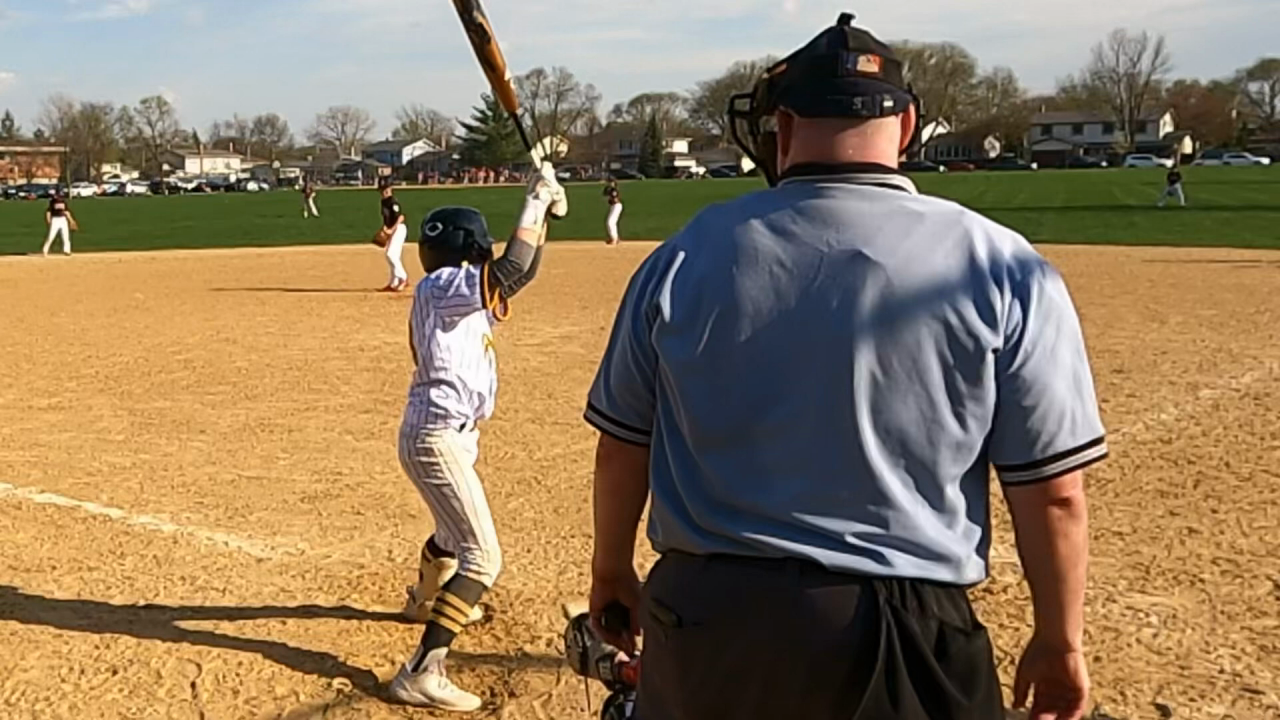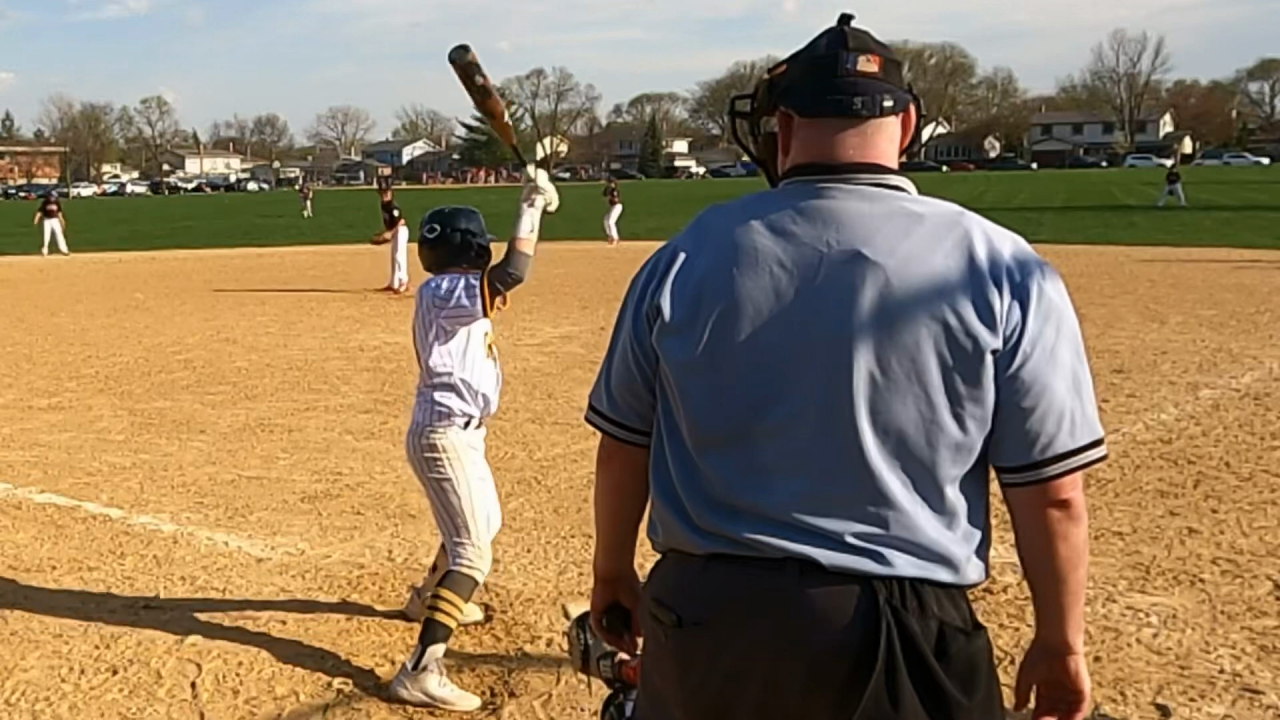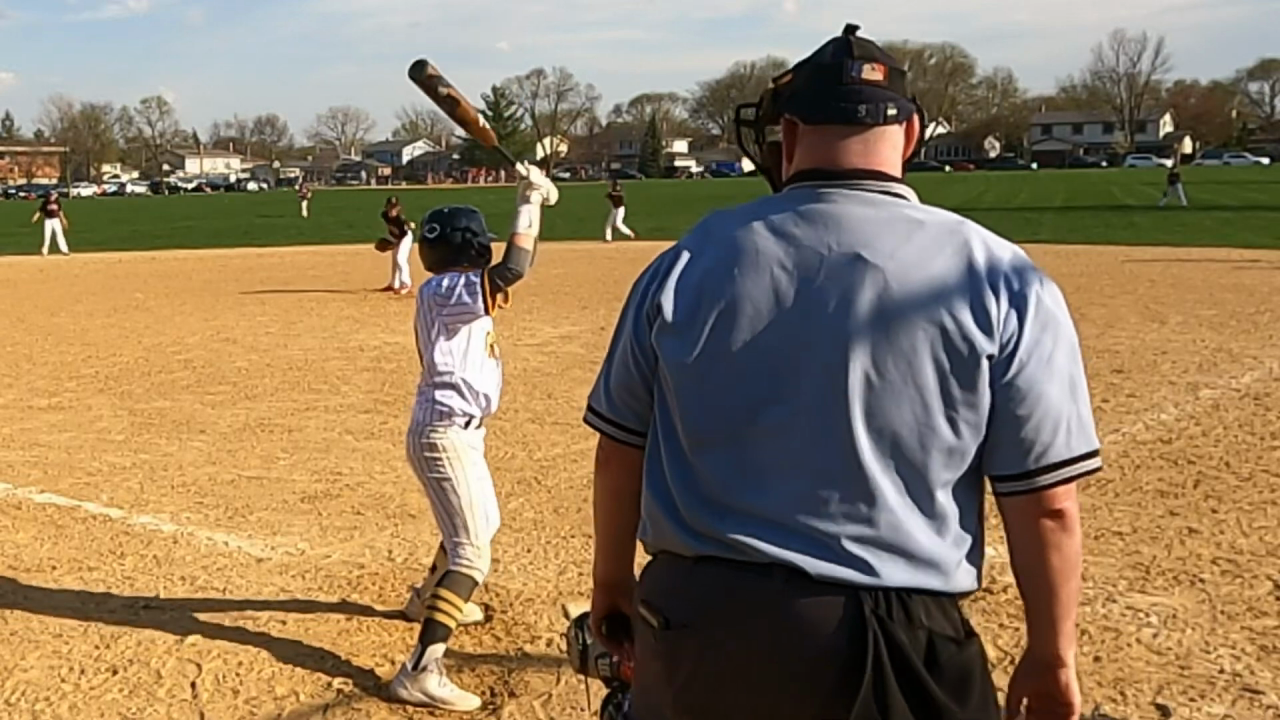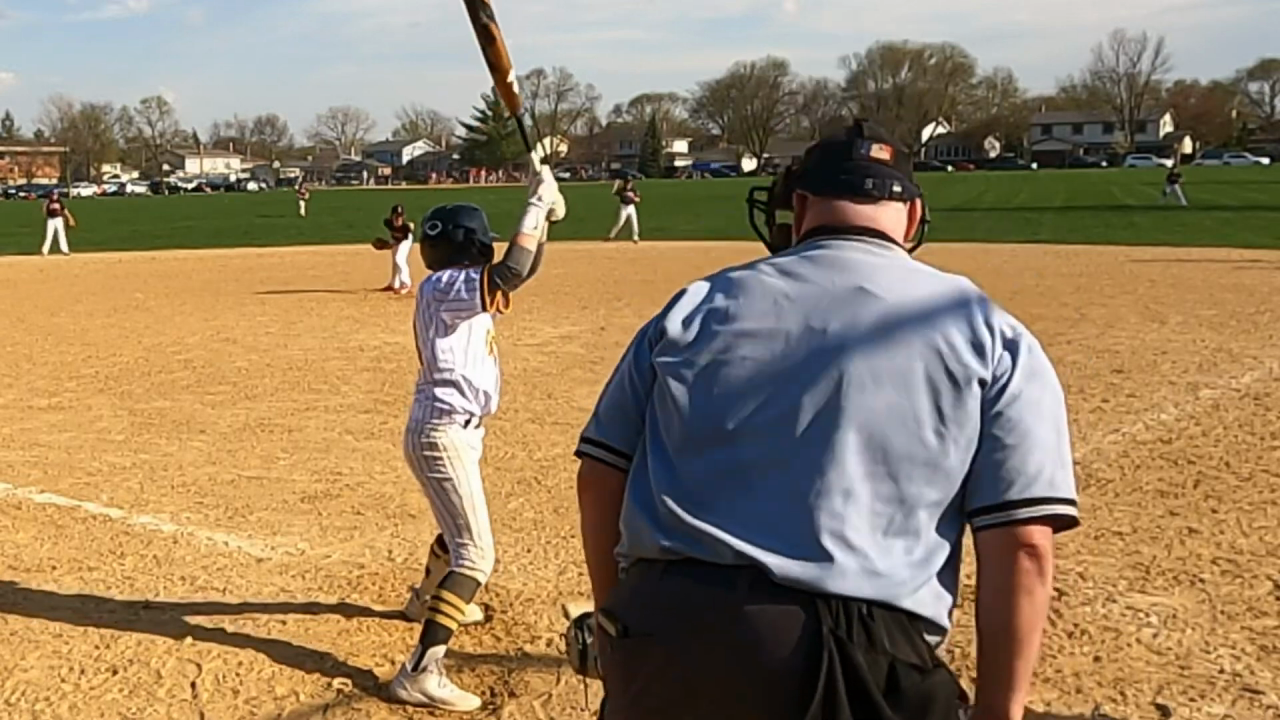
dt=0.3s
person 1, frame 1
left shoulder: (688, 257)
right shoulder: (1002, 269)
left elbow: (622, 447)
right elbow: (1052, 491)
left wrist: (611, 569)
right wrist: (1059, 641)
left hip: (707, 615)
right hip: (904, 635)
person 1, frame 2
left shoulder: (688, 258)
right shoulder: (1001, 270)
left elbow: (625, 448)
right elbow: (1051, 493)
left wrist: (611, 570)
right wrist: (1061, 642)
left hip: (708, 615)
right hip: (904, 636)
person 1, frame 3
left shoulder: (690, 262)
right shoulder: (1004, 281)
left elbow: (620, 450)
right elbow: (1045, 504)
left wrist: (612, 577)
right wrist: (1052, 655)
left hip: (697, 622)
right hip: (892, 643)
person 1, frame 4
left shoulder: (698, 306)
right shoulder: (990, 334)
left elbow: (602, 478)
right elbow: (1023, 545)
left wrist: (614, 618)
left hip: (665, 633)
right hip: (860, 663)
person 2, frame 1
left shoulder: (462, 291)
right shoulder: (440, 287)
left elbow: (521, 275)
right elbow: (512, 265)
left wrist: (543, 217)
right wrist: (533, 200)
left hip: (450, 434)
right hip: (437, 438)
left knee: (455, 532)
right knee: (482, 556)
left ankle: (424, 599)
right ankle: (420, 674)
person 2, frame 2
left shoulder: (459, 288)
right shoulder: (441, 292)
left elbow: (511, 273)
right elbow: (513, 274)
left wrist: (535, 211)
right wrist: (530, 208)
left hip: (462, 432)
right hip: (445, 435)
left knee: (484, 522)
right knee: (472, 552)
left ankle: (430, 598)
right ankle: (422, 671)
person 2, frame 3
left shoulder: (458, 287)
right shoulder: (442, 291)
left elbow: (513, 269)
right elbow: (512, 271)
left wrist: (535, 209)
right wrist: (525, 204)
left hip: (461, 432)
right hip: (445, 435)
left knee: (482, 524)
right knee: (472, 554)
left ankle: (430, 597)
right ankle: (420, 673)
person 2, frame 4
left shoulder: (459, 287)
right shoulder: (442, 288)
left elbow: (520, 273)
right elbow: (512, 271)
left wrist: (542, 219)
right wrist: (535, 205)
left hip: (458, 430)
right hip: (443, 433)
left knee: (460, 529)
right knee: (475, 553)
left ankle: (427, 598)
right ankle: (420, 673)
